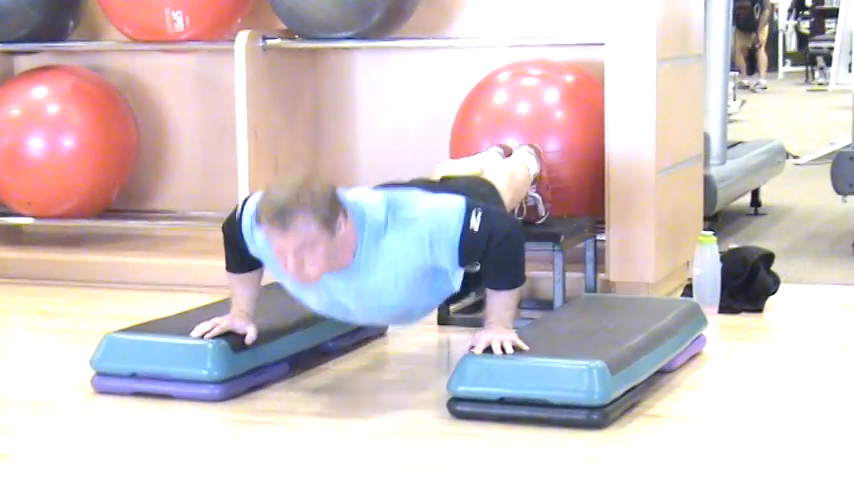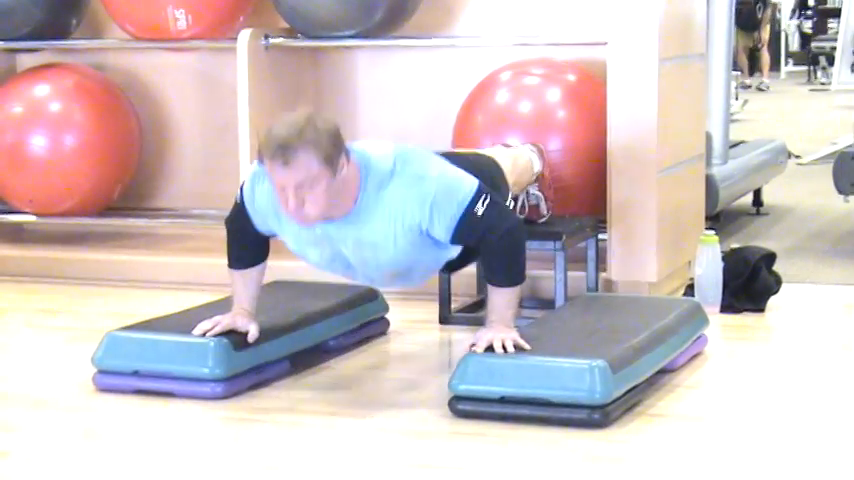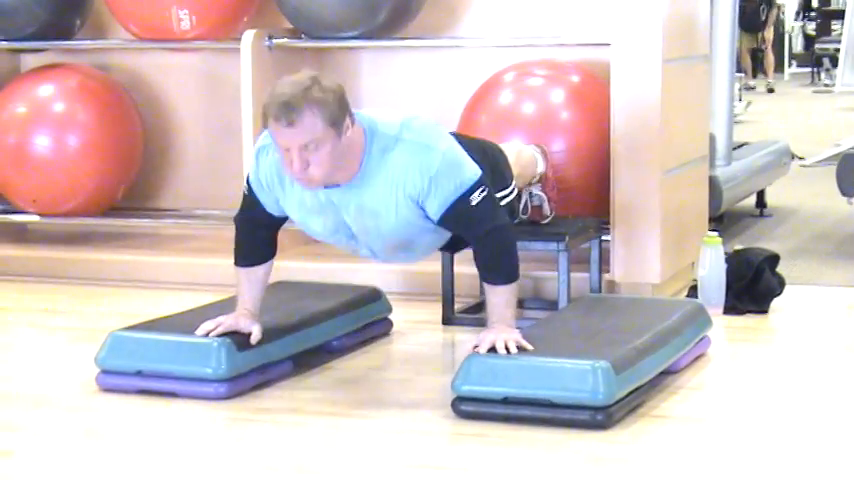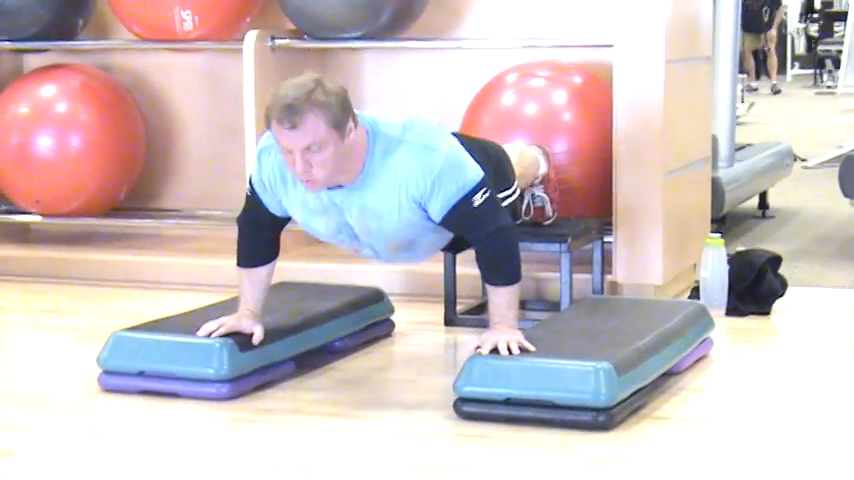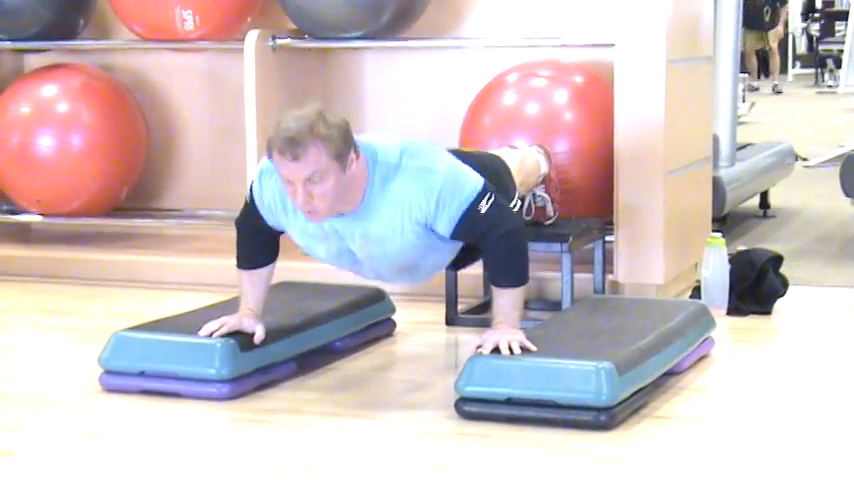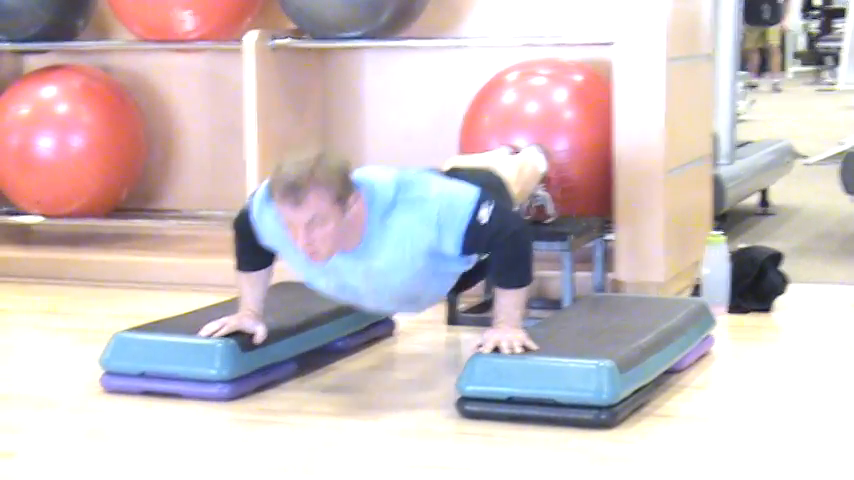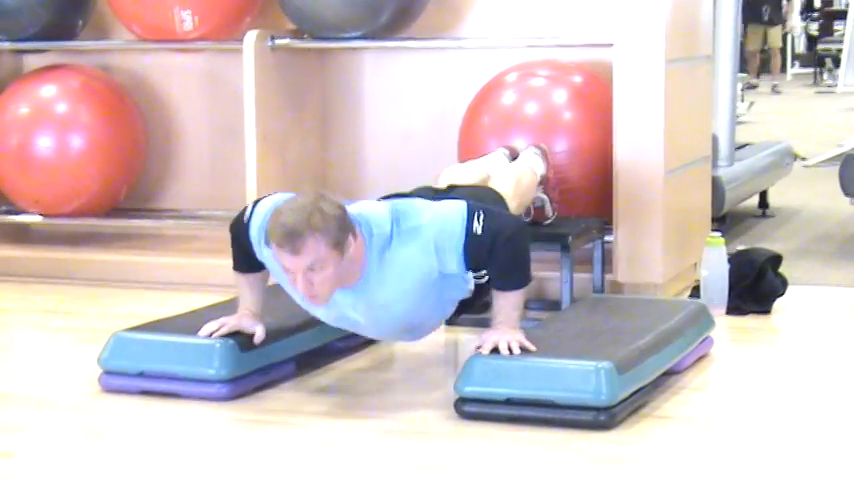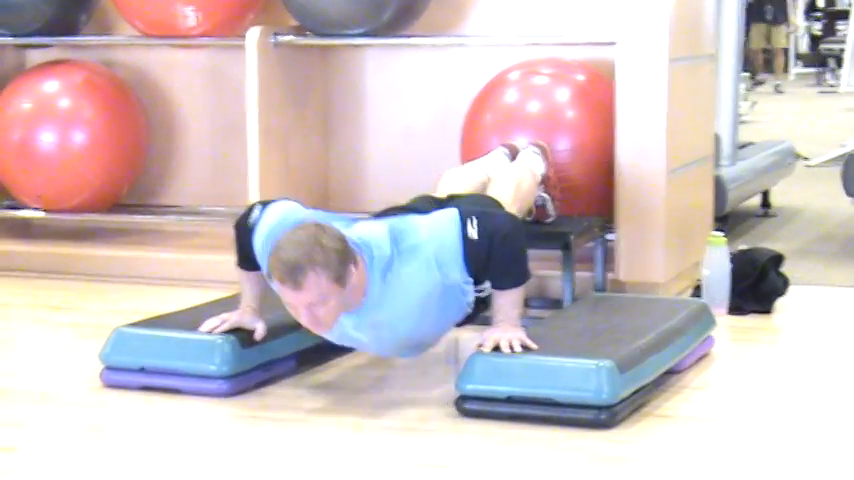
dt=0.1s
person 1, frame 1
left shoulder: (407, 228)
right shoulder: (266, 217)
left elbow: (501, 236)
right elbow: (237, 232)
left wrist: (499, 325)
right wrist: (240, 312)
left hip: (470, 220)
left knee: (500, 191)
right knee: (441, 181)
left ankle: (526, 164)
right ankle: (494, 156)
person 1, frame 2
left shoulder: (408, 187)
right shoulder: (270, 181)
left elbow: (504, 232)
right elbow: (240, 229)
left wrist: (500, 324)
right wrist: (241, 311)
left knee: (501, 174)
left ankle: (529, 160)
right ankle: (498, 151)
person 1, frame 3
left shoulder: (420, 155)
right shoulder: (270, 157)
left elbow: (493, 232)
right elbow: (254, 224)
left wrist: (502, 325)
right wrist: (246, 311)
left hip: (476, 184)
left knee: (509, 167)
left ankle: (533, 162)
person 1, frame 4
left shoulder: (423, 156)
right shoulder: (273, 158)
left elbow: (495, 235)
right elbow: (257, 225)
left wrist: (504, 325)
right wrist: (248, 312)
left knee: (511, 167)
left ankle: (535, 163)
person 1, frame 5
left shoulder: (422, 180)
right shoulder: (276, 178)
left elbow: (506, 235)
right elbow: (253, 228)
left wrist: (506, 326)
right wrist: (249, 311)
left hip: (476, 205)
left knee: (500, 171)
left ankle: (536, 164)
right ankle: (505, 150)
person 1, frame 6
left shoulder: (419, 210)
right shoulder: (273, 205)
left elbow: (510, 241)
right elbow: (249, 238)
left wrist: (508, 326)
right wrist: (249, 312)
left hip: (479, 214)
left knee: (503, 186)
right knee: (457, 171)
left ankle: (534, 162)
right ankle: (503, 156)
person 1, frame 7
left shoulder: (415, 243)
right shoulder: (271, 228)
left elbow: (508, 233)
right elbow: (243, 226)
left wrist: (506, 325)
right wrist: (248, 312)
right hip: (396, 211)
left knee: (501, 196)
right knee: (449, 186)
left ankle: (532, 163)
right ankle: (498, 159)
person 1, frame 8
left shoulder: (413, 263)
right shoulder: (276, 234)
left elbow: (504, 231)
right elbow: (248, 225)
left wrist: (507, 323)
right wrist: (249, 308)
left knee: (504, 197)
right knee: (451, 189)
left ankle: (533, 162)
right ankle: (499, 157)
